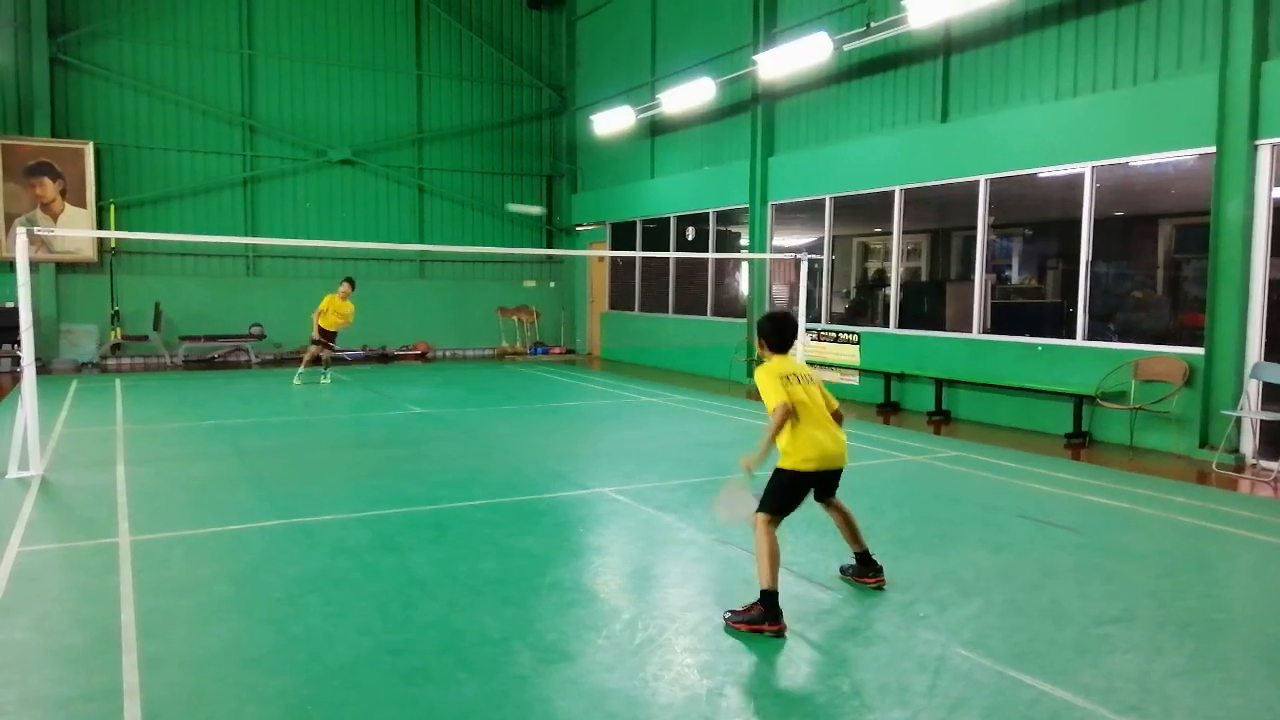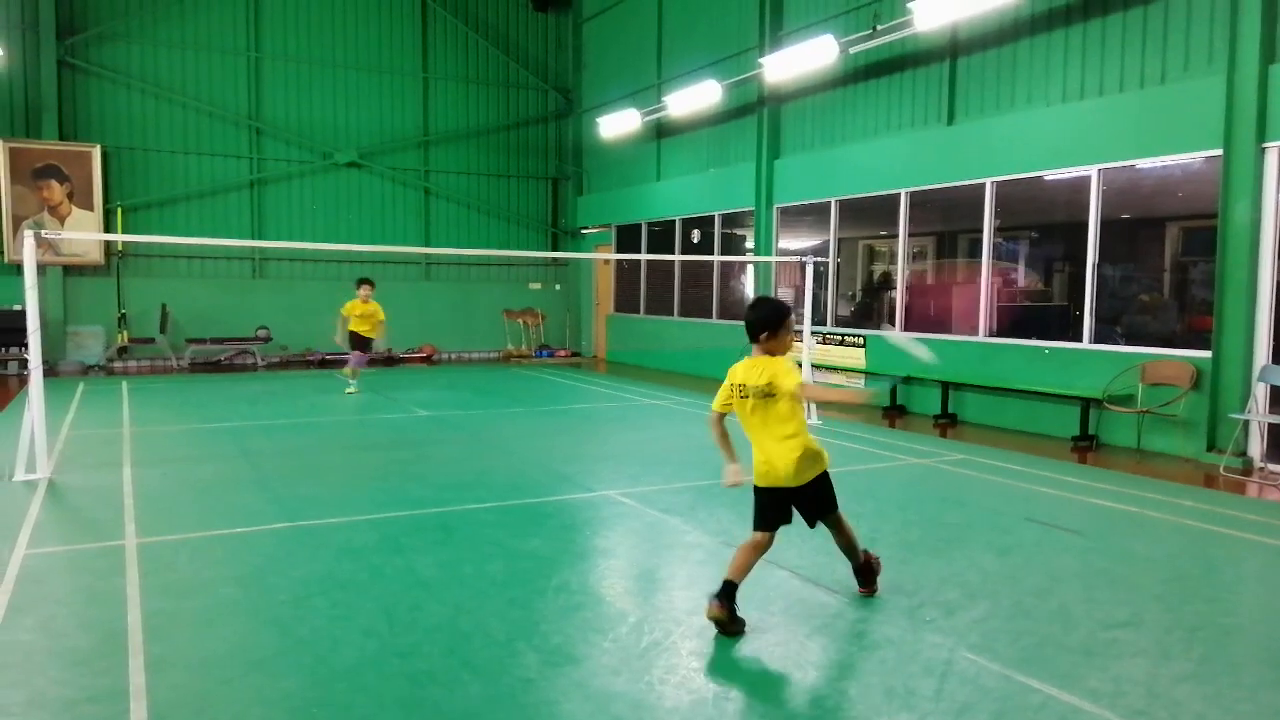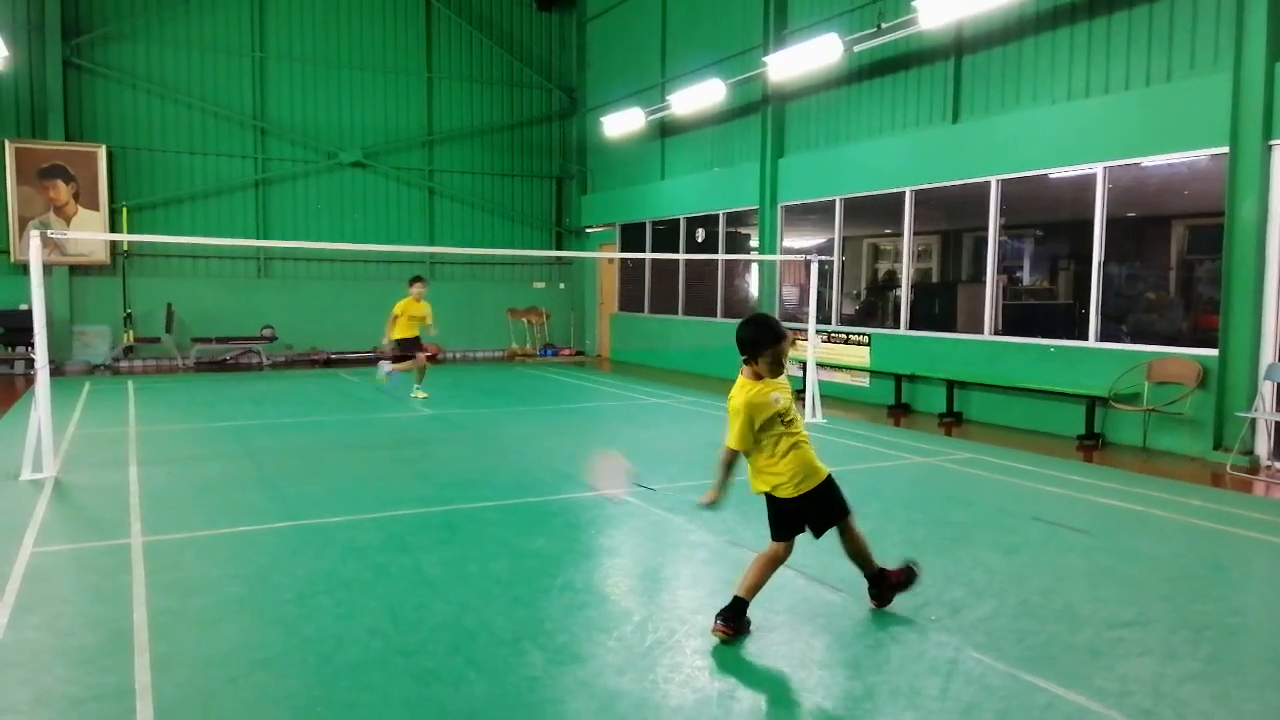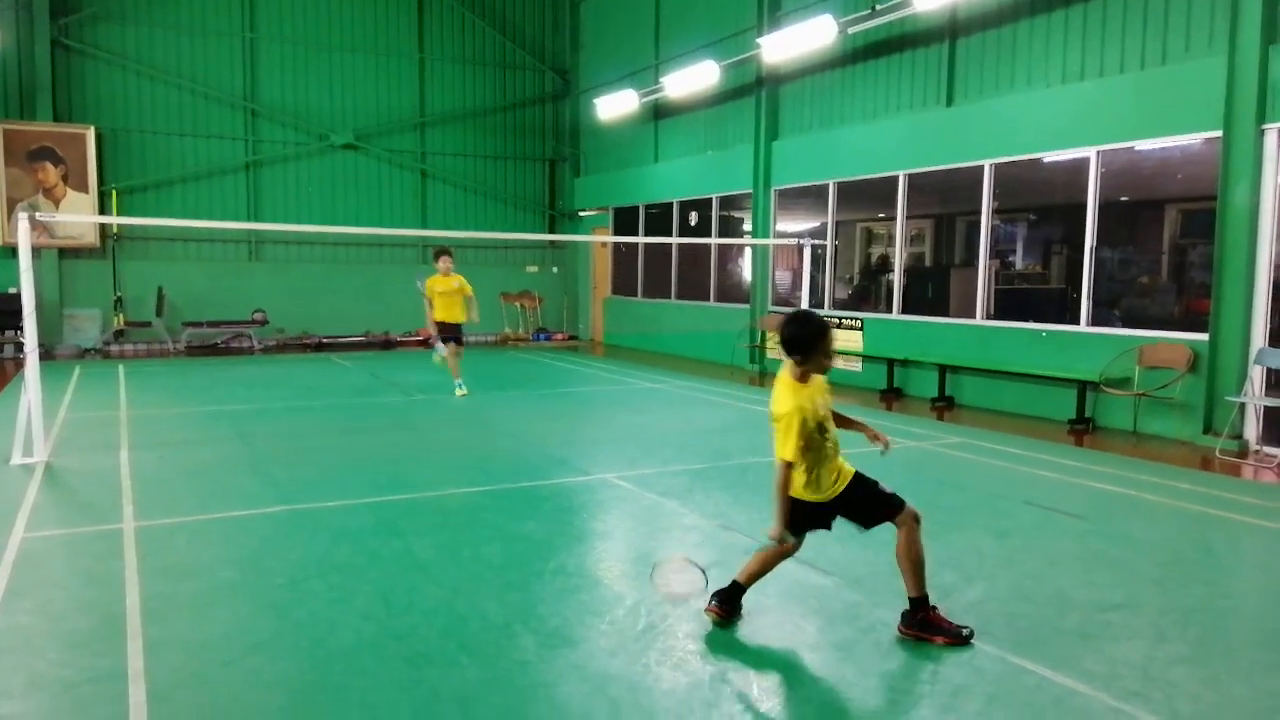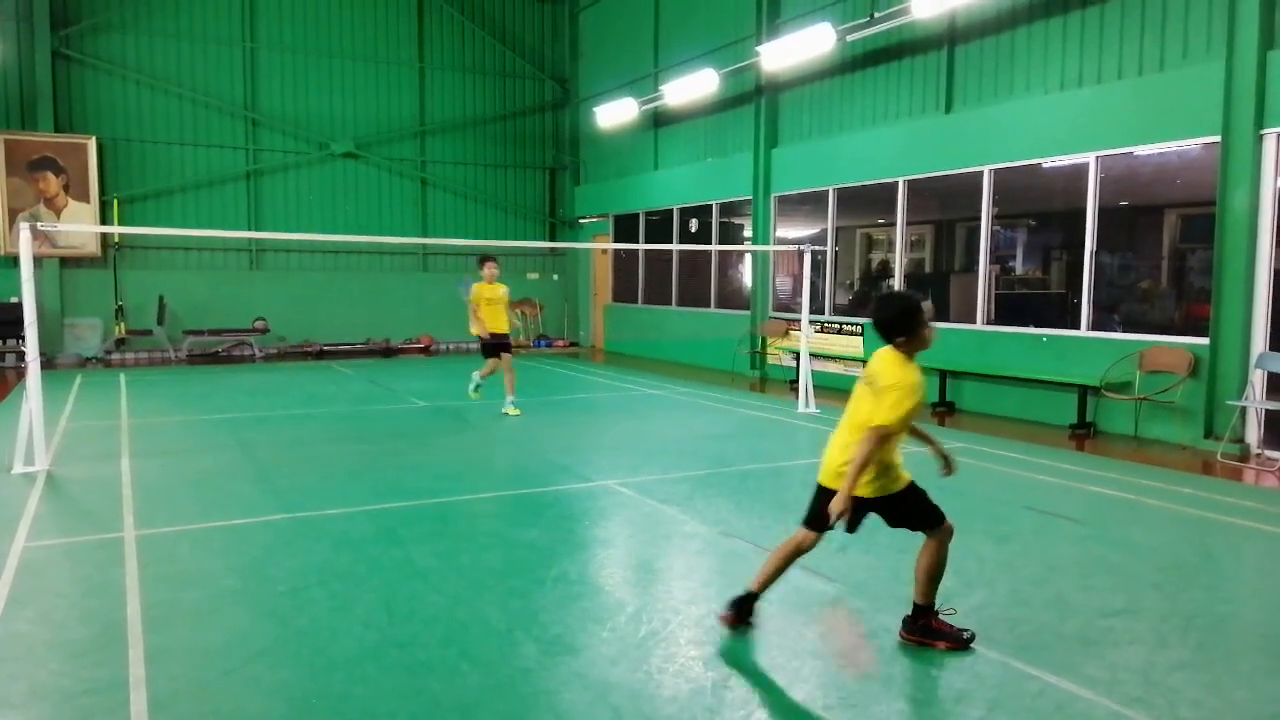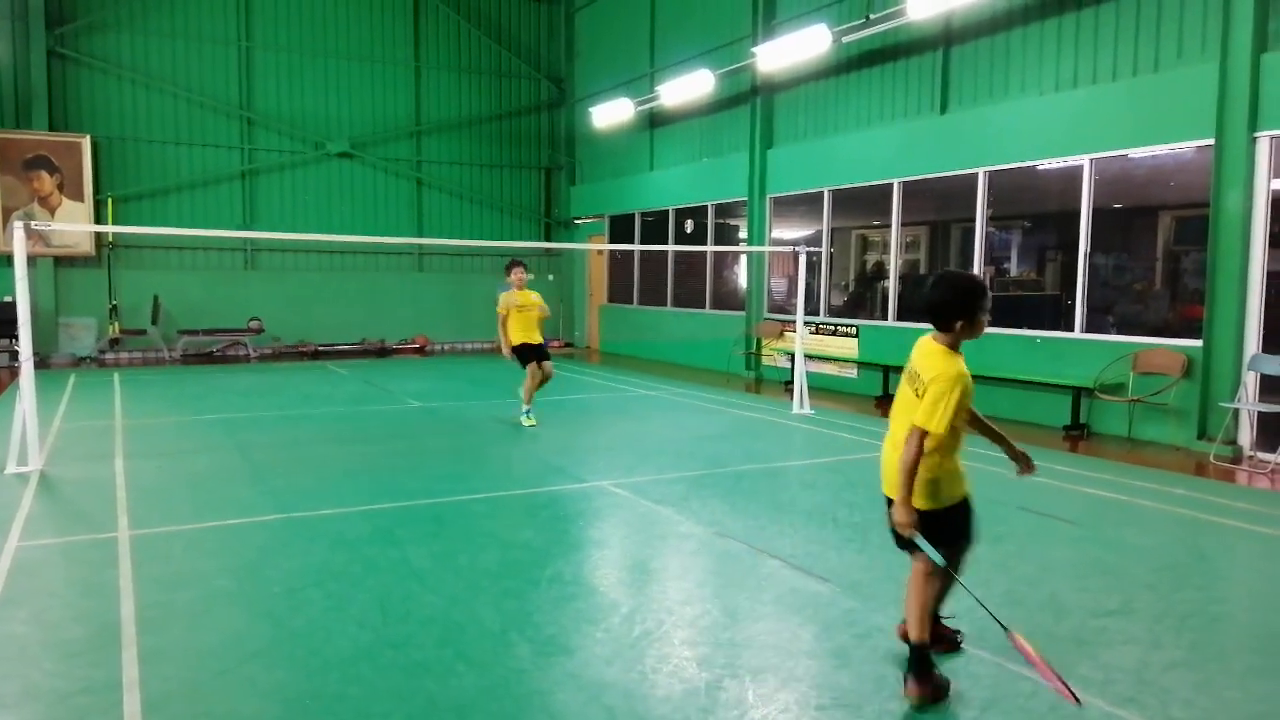
dt=0.3s
person 1, frame 1
left shoulder: (767, 373)
right shoulder: (804, 371)
left elbow: (783, 410)
right elbow: (837, 414)
left wrist: (762, 452)
left hip: (802, 456)
right hip: (834, 452)
left knee: (763, 521)
right knee: (829, 501)
left ankle: (769, 608)
right ankle: (867, 565)
person 1, frame 2
left shoulder: (736, 373)
right shoulder: (780, 367)
left elbow: (716, 419)
right elbow: (804, 391)
left wrist: (732, 462)
right wrist: (851, 395)
left hip: (766, 471)
right hip: (803, 464)
left knee: (761, 537)
right knee: (833, 519)
left ankle: (724, 599)
right ankle: (865, 573)
person 1, frame 3
left shoulder: (772, 376)
right shoulder: (744, 401)
right elbow: (733, 451)
right wrist: (718, 489)
left hip: (796, 476)
right hip: (794, 480)
left knee: (784, 545)
right knee: (841, 524)
left ankle: (747, 612)
right ankle: (871, 584)
person 1, frame 4
left shoulder: (809, 376)
right shoulder: (792, 407)
right elbow: (786, 464)
left wrist: (865, 429)
right wrist: (781, 520)
left hip: (834, 472)
right hip: (817, 484)
left knee: (790, 542)
right knee: (907, 519)
left ankle: (726, 598)
right ankle: (918, 615)
person 1, frame 5
left shoulder: (882, 360)
right shoulder: (907, 381)
right elbow: (871, 440)
left wrist: (933, 445)
right wrist: (846, 495)
left hip: (836, 468)
right hip: (873, 476)
left knee: (807, 536)
right knee: (940, 532)
left ankle: (744, 603)
right ankle: (921, 623)
person 1, frame 6
left shoulder: (926, 346)
right shoulder: (952, 373)
right elbow: (916, 437)
left wrist: (1009, 446)
right wrist: (904, 502)
left hip: (898, 473)
right hip: (931, 483)
left knee: (923, 560)
right knee: (953, 550)
left ankle: (918, 665)
right ankle: (924, 627)
